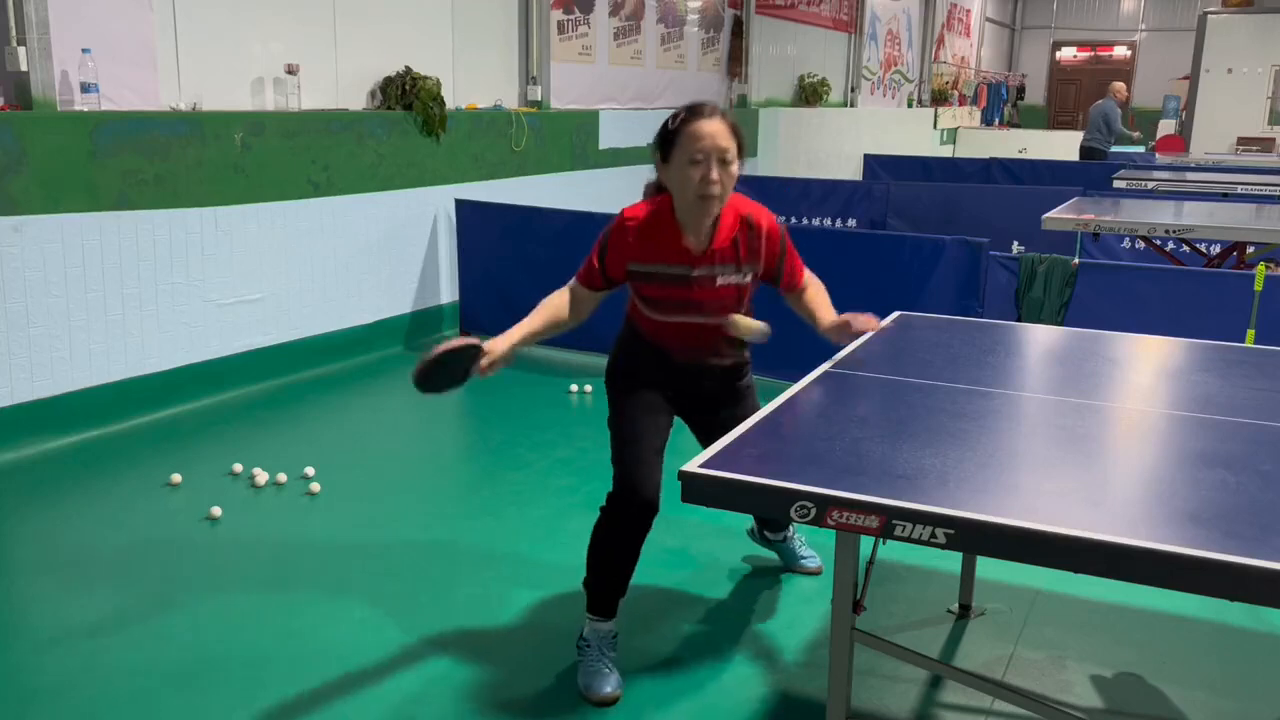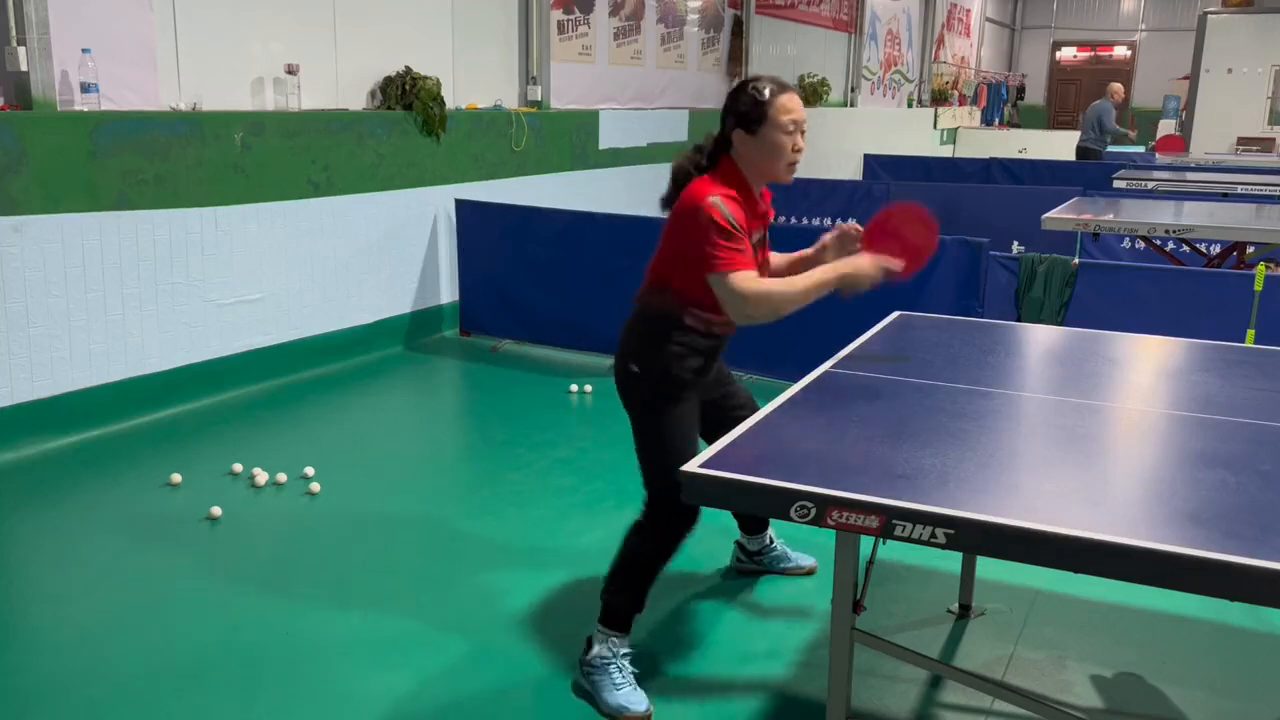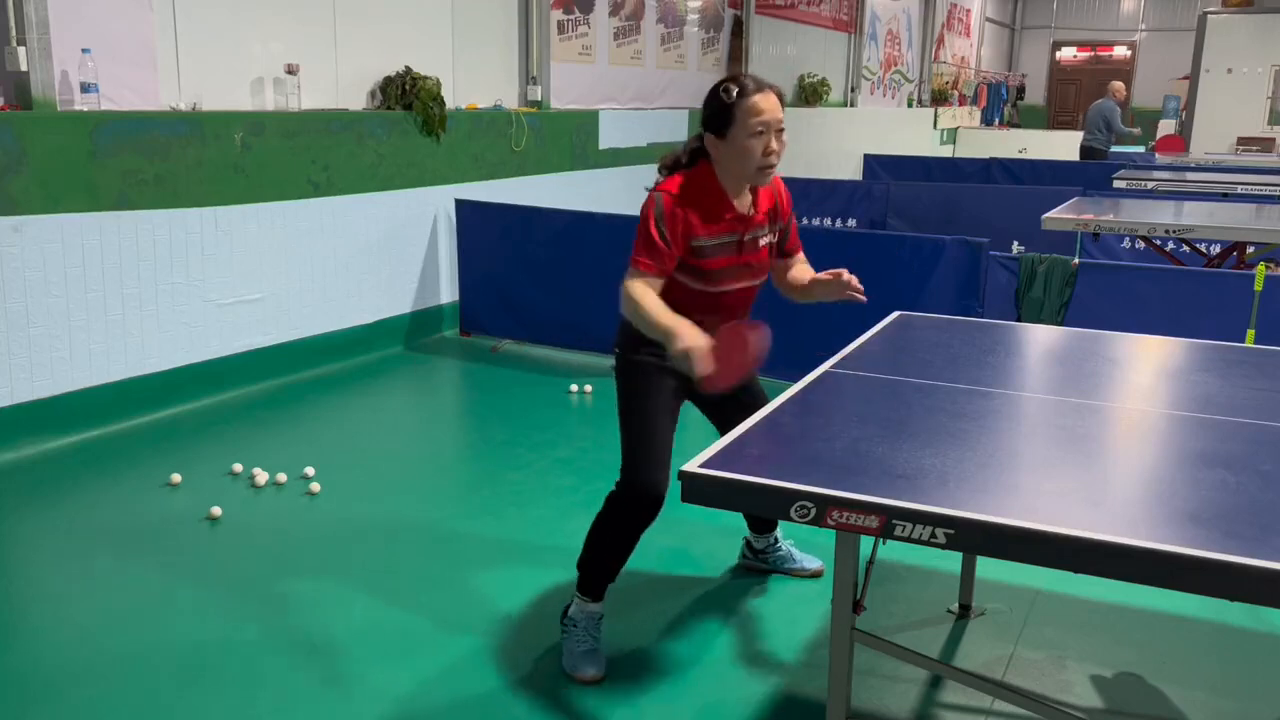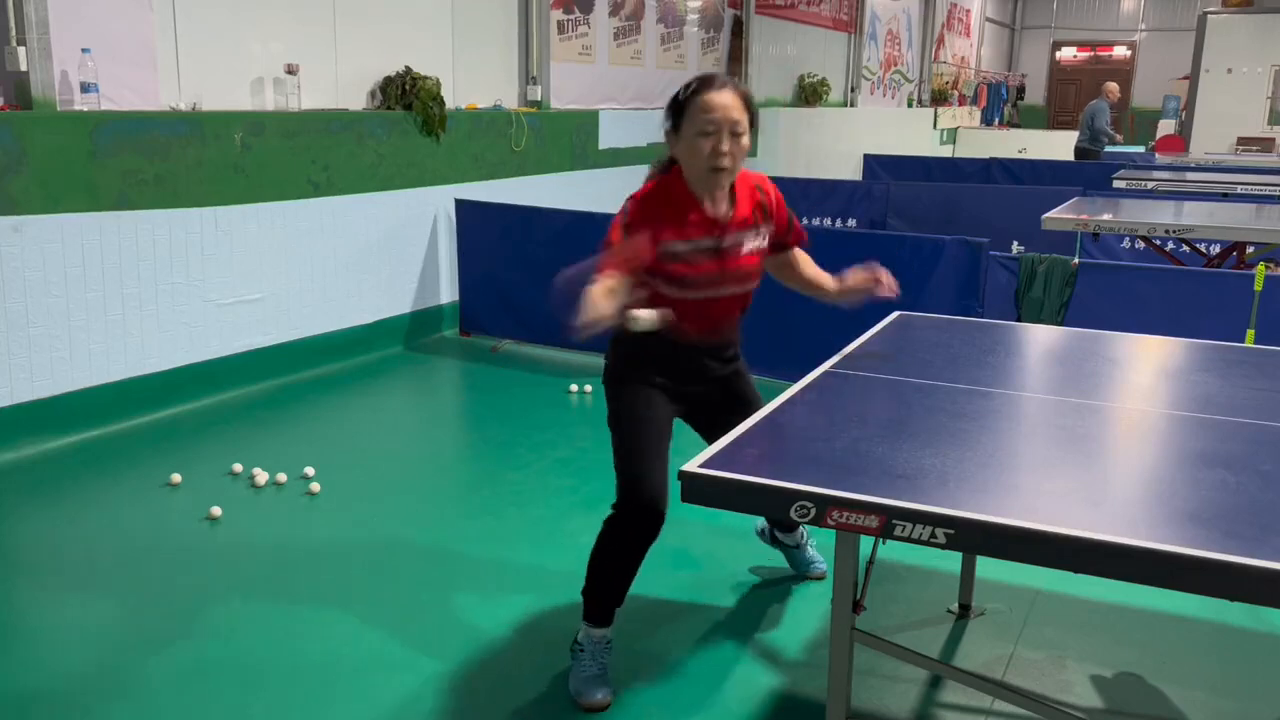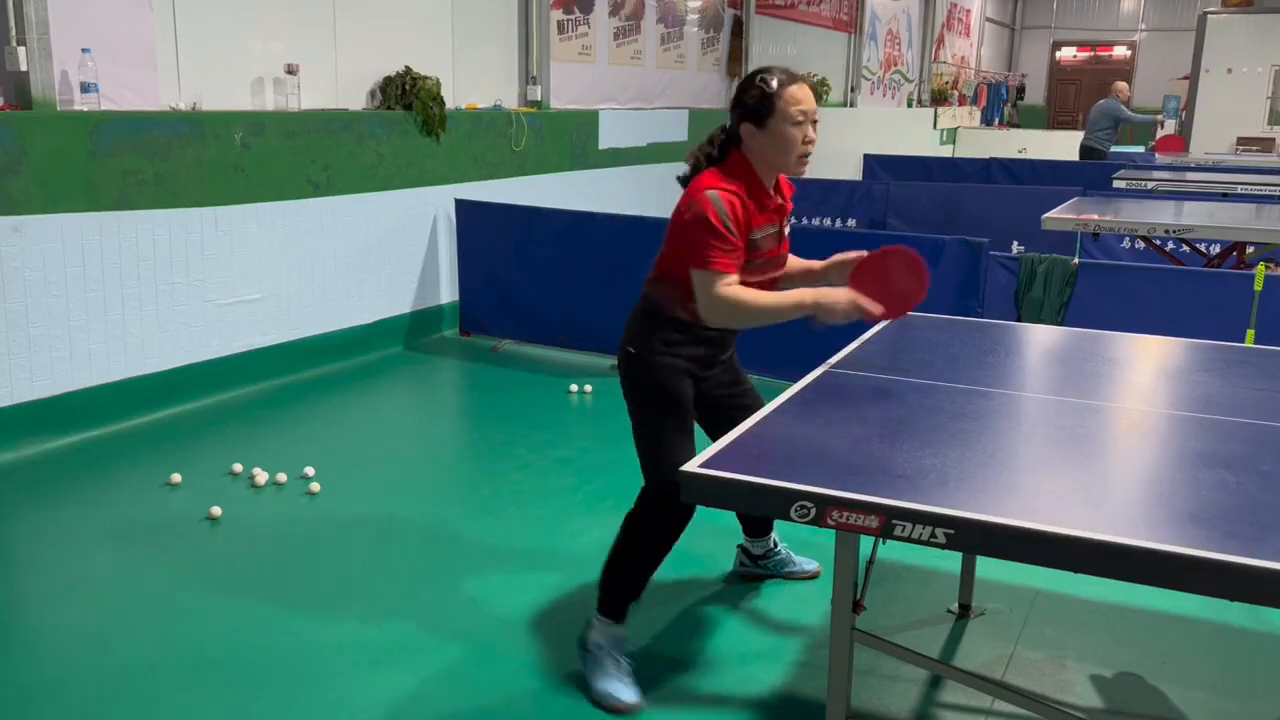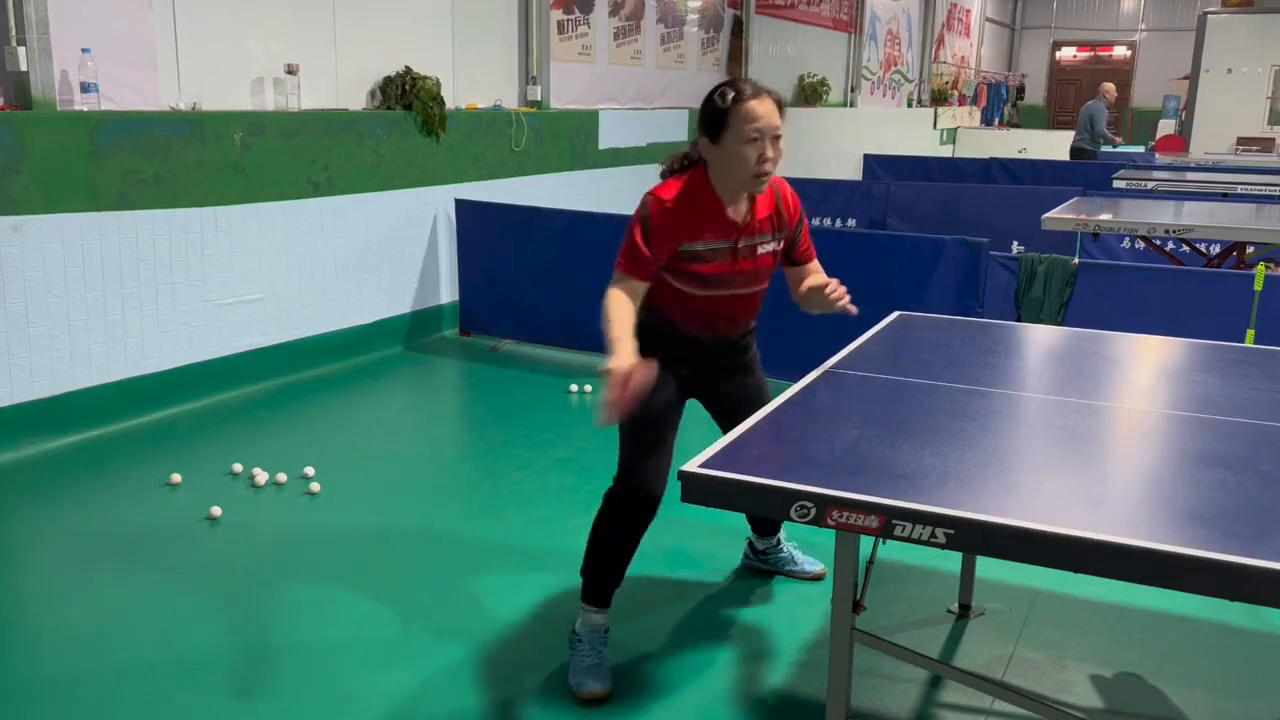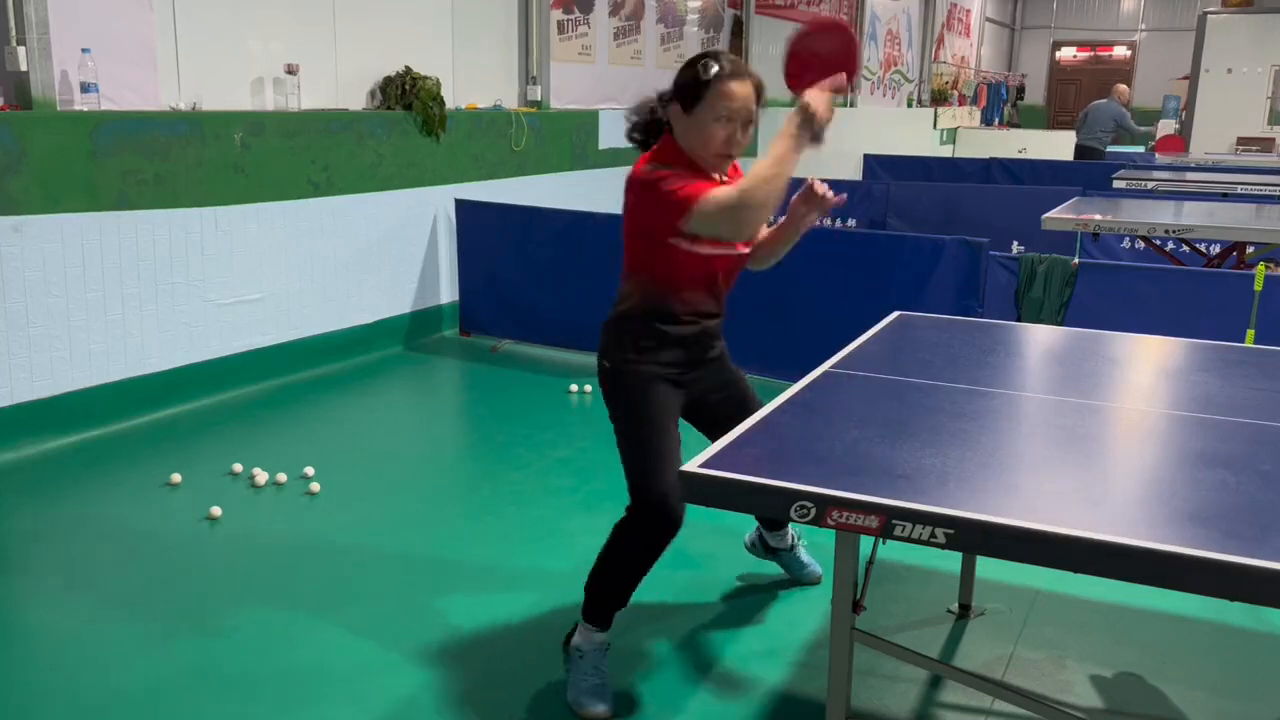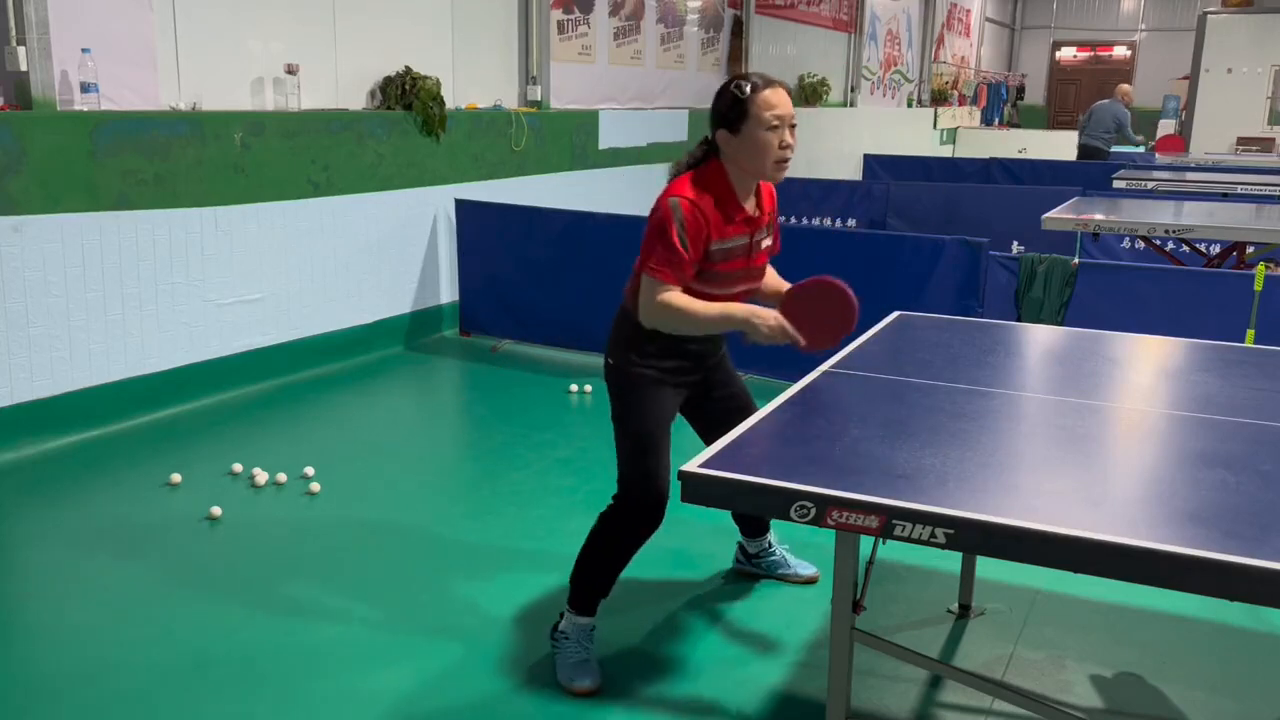
dt=0.5s
person 1, frame 1
left shoulder: (757, 227)
right shoulder: (633, 229)
left elbow: (804, 290)
right elbow: (575, 298)
left wrist: (834, 321)
right wrist: (509, 339)
left hip: (722, 376)
right hip: (644, 374)
right knee: (636, 497)
left ankle: (773, 533)
right ankle: (598, 634)
person 1, frame 2
left shoulder: (758, 194)
right shoulder: (713, 205)
left elbow: (762, 270)
right elbow: (746, 302)
left wrist: (821, 253)
right wrist: (844, 273)
left hip: (699, 358)
right hip: (655, 361)
right knee: (675, 505)
left ankle: (755, 545)
right ankle: (605, 652)
person 1, frame 3
left shoulder: (774, 197)
right shoulder: (672, 201)
left elbow: (791, 274)
right elbow: (635, 294)
left wrist: (822, 284)
right wrist: (679, 335)
left hip: (723, 348)
right hip: (656, 351)
right knee: (643, 487)
left ankle: (762, 543)
right ankle: (583, 613)
person 1, frame 4
left shoulder: (760, 195)
right shoulder: (647, 207)
left elbow: (791, 265)
right elbow: (605, 293)
left wrist: (839, 288)
right wrist: (602, 304)
left hip: (718, 362)
right hip: (645, 369)
right knee: (644, 504)
left ankle: (784, 533)
right ankle: (590, 639)
person 1, frame 5
left shoulder: (777, 190)
right shoulder: (717, 198)
left elbow: (770, 268)
right elbow: (719, 303)
left wrist: (829, 270)
right wrist: (816, 300)
left hip: (715, 354)
right hip: (664, 352)
right knee: (672, 494)
left ankle: (758, 549)
right ankle: (603, 638)
person 1, frame 6
left shoulder: (783, 203)
right shoulder: (666, 207)
left elbow: (807, 273)
right elbow: (623, 291)
left wrist: (823, 289)
right wrist: (622, 352)
left hip: (733, 354)
right hip: (663, 356)
right knee: (638, 487)
left ankle: (767, 546)
right ankle: (589, 629)
person 1, frame 7
left shoulder: (732, 173)
right shoulder: (656, 177)
left elbow: (757, 254)
right elbow: (736, 213)
left wrist: (802, 216)
right wrist: (798, 132)
left hip: (704, 351)
right hip: (643, 359)
right knee: (660, 507)
left ankle: (775, 539)
right ankle: (587, 644)
person 1, frame 8
left shoulder: (765, 197)
right shoulder: (686, 206)
right elbow: (656, 308)
left wrist: (791, 296)
right wrist: (742, 316)
left hip: (707, 354)
right hip: (647, 360)
right knee: (644, 500)
left ankle: (756, 550)
right ankle: (574, 626)
